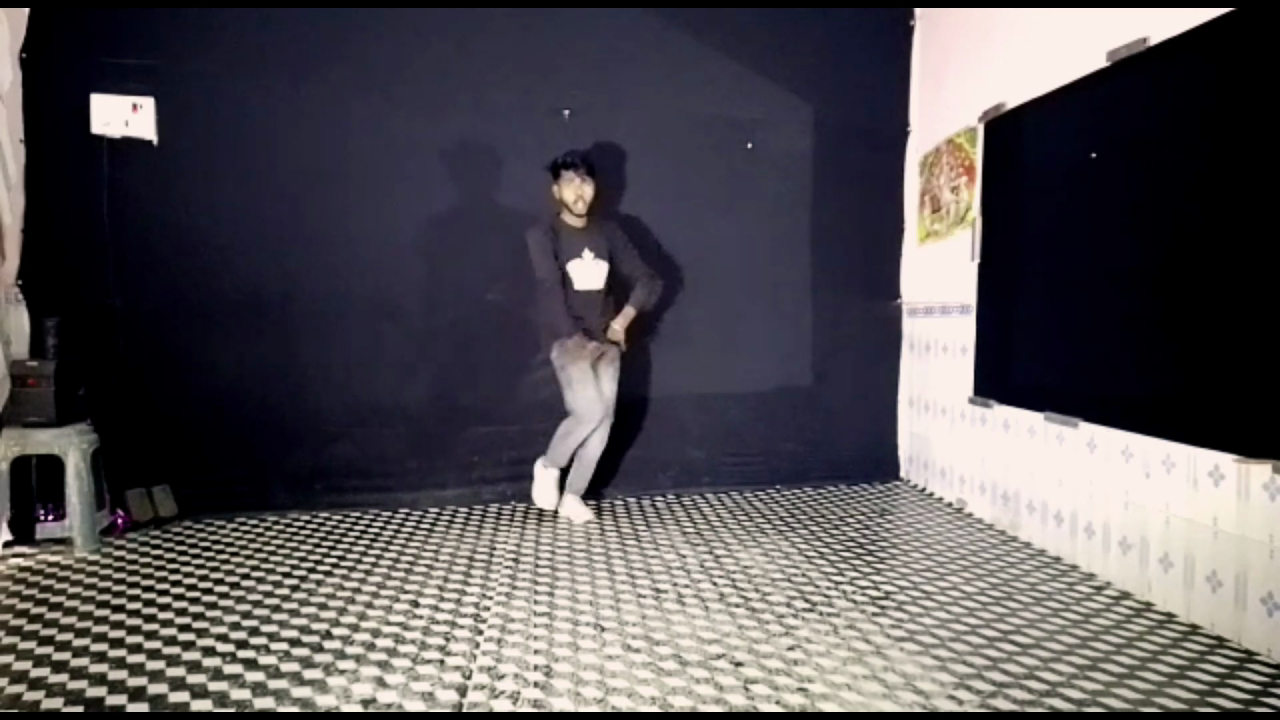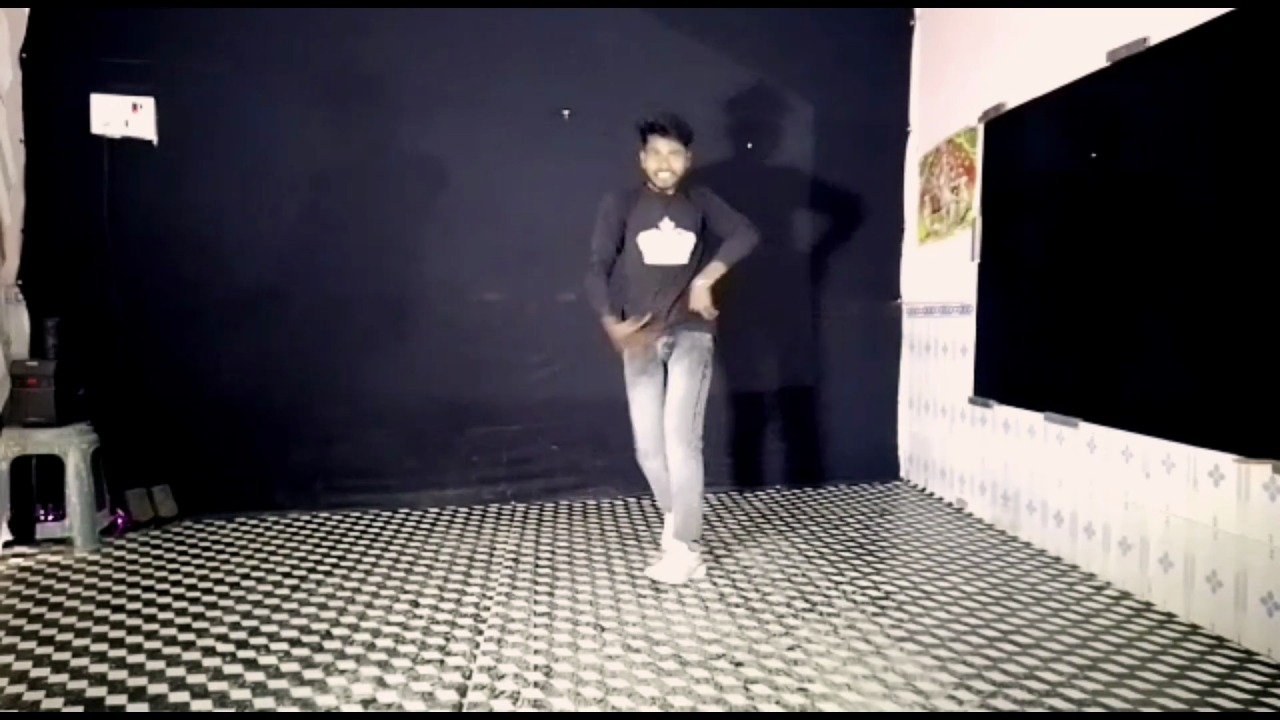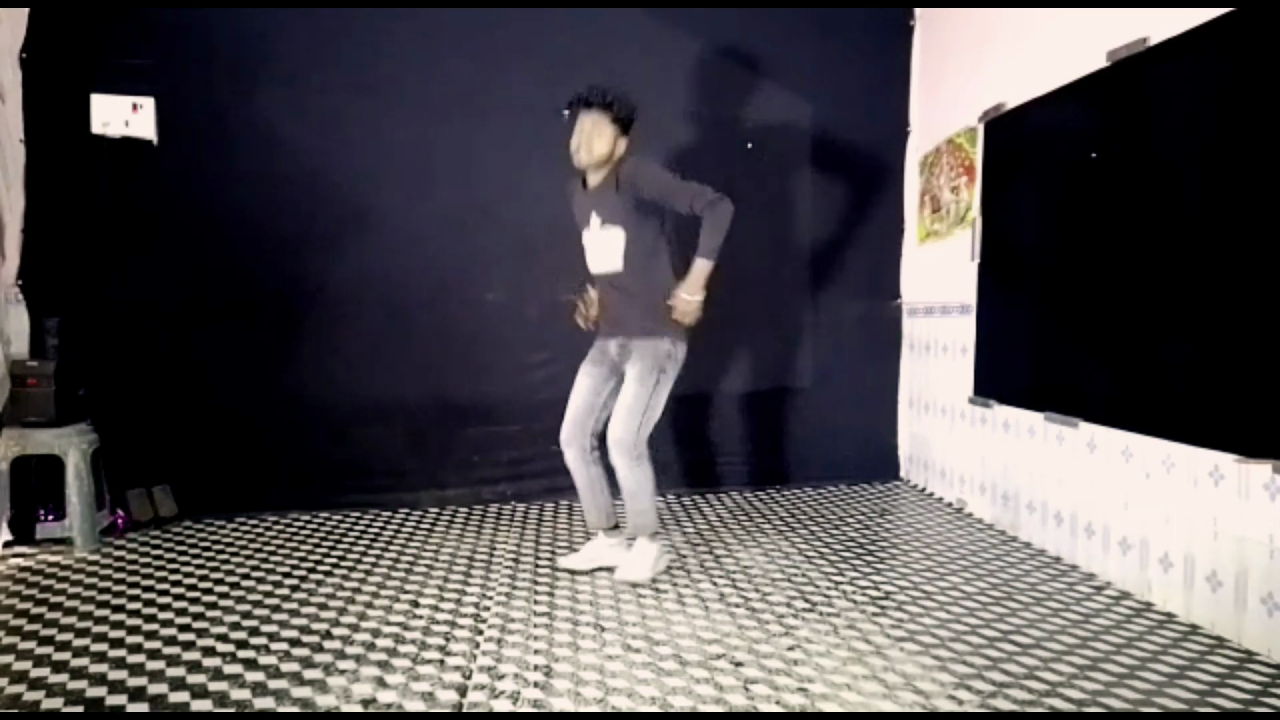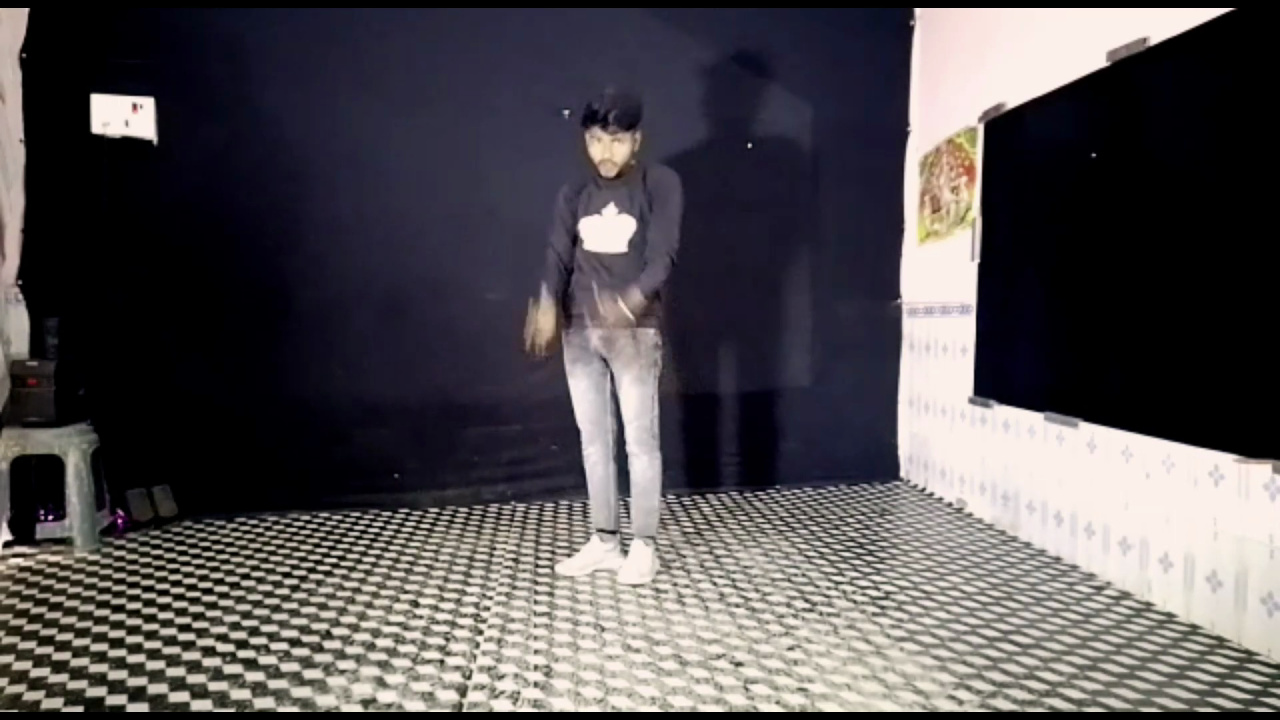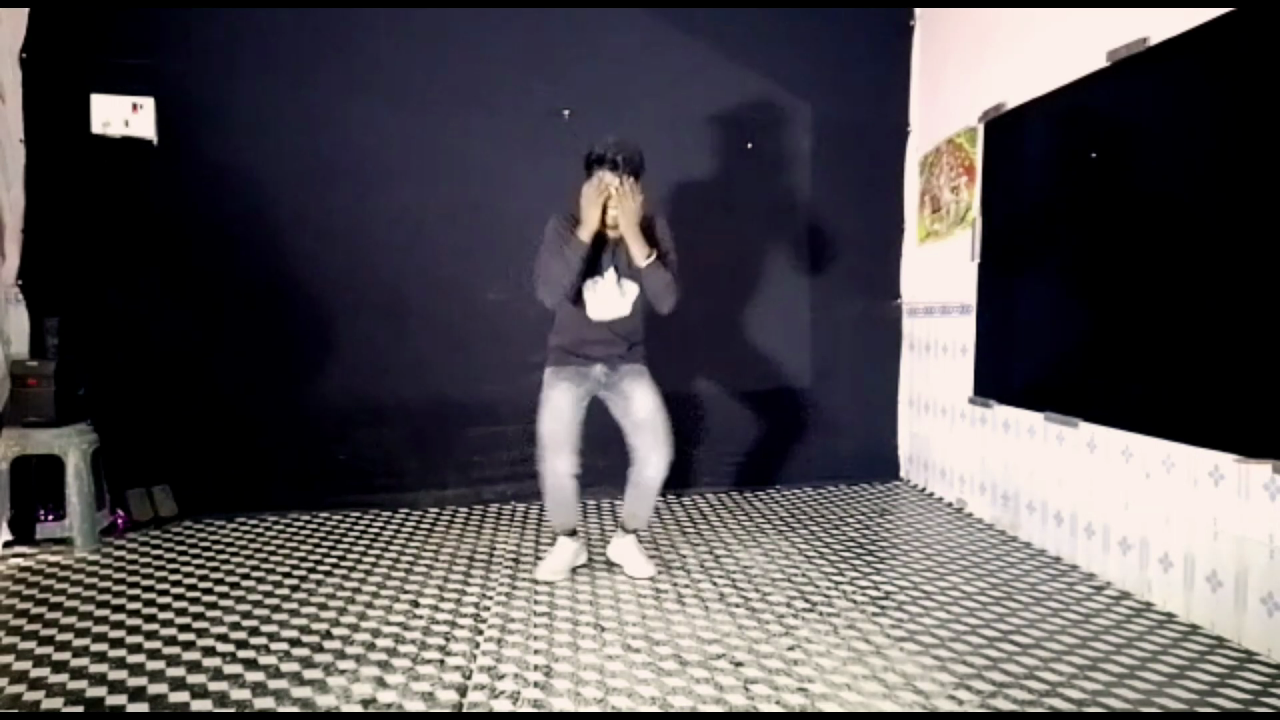
dt=1s
person 1, frame 1
left shoulder: (609, 232)
right shoulder: (542, 236)
left elbow: (649, 281)
right elbow: (551, 292)
left wrist: (624, 317)
right wrist: (576, 344)
left hip: (604, 341)
right hip: (566, 340)
left knee: (602, 422)
right knee: (590, 412)
left ankle: (572, 496)
right ankle: (549, 465)
person 1, frame 2
left shoulder: (700, 201)
right shoulder: (618, 205)
left elbow: (744, 233)
right elbow: (596, 272)
left wrist: (705, 279)
right wrist: (613, 324)
left hip: (690, 334)
right hip: (642, 341)
left knee: (680, 438)
right knee: (648, 444)
left ankle: (686, 548)
right ankle: (674, 519)
person 1, frame 3
left shoulder: (639, 177)
right shoulder: (578, 192)
left elbow: (716, 207)
left wrist: (696, 282)
right wrist: (594, 296)
left hip: (655, 338)
right hip: (609, 341)
left knee: (623, 441)
right knee: (574, 438)
left ankle: (648, 544)
right ankle: (607, 537)
person 1, frame 4
left shoulder: (661, 182)
right shoulder: (574, 193)
left elbow: (661, 259)
right elbow: (558, 258)
left wrist: (628, 304)
right wrist: (547, 306)
left hip: (633, 331)
right hip: (580, 332)
left knee: (640, 440)
right knee: (593, 441)
left ankle: (643, 546)
right ankle: (604, 542)
person 1, frame 5
left shoulder: (651, 230)
right shoulder: (565, 228)
left elbow: (666, 301)
right elbow: (551, 295)
left wrist: (633, 235)
right wrist: (588, 228)
left hip: (626, 364)
right hip: (569, 363)
left knee: (655, 453)
right knee: (558, 459)
left ankle: (627, 538)
right ankle: (567, 542)
